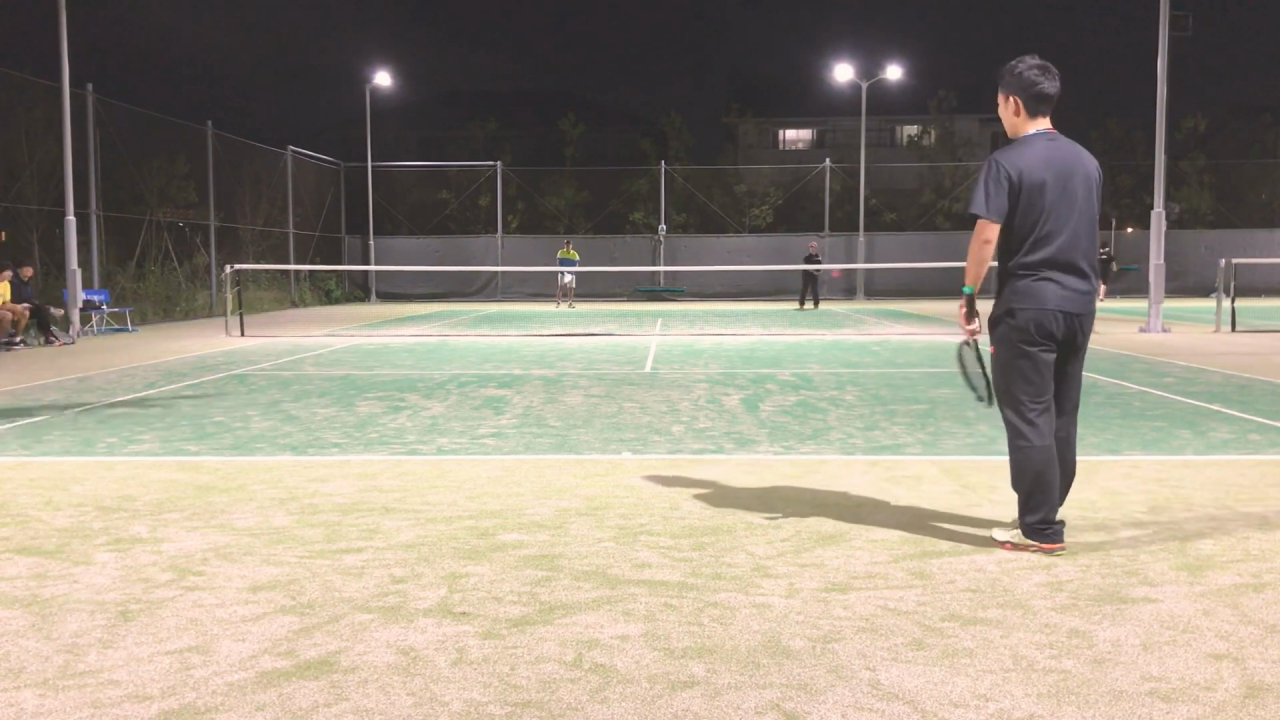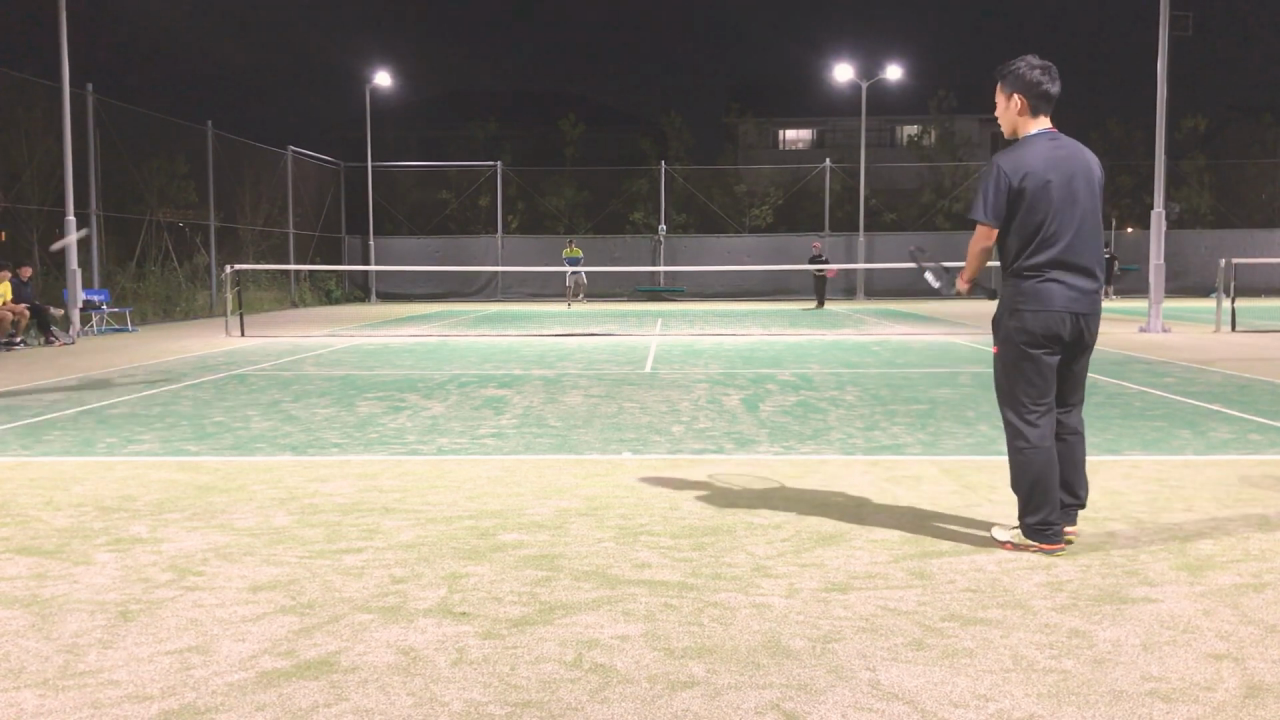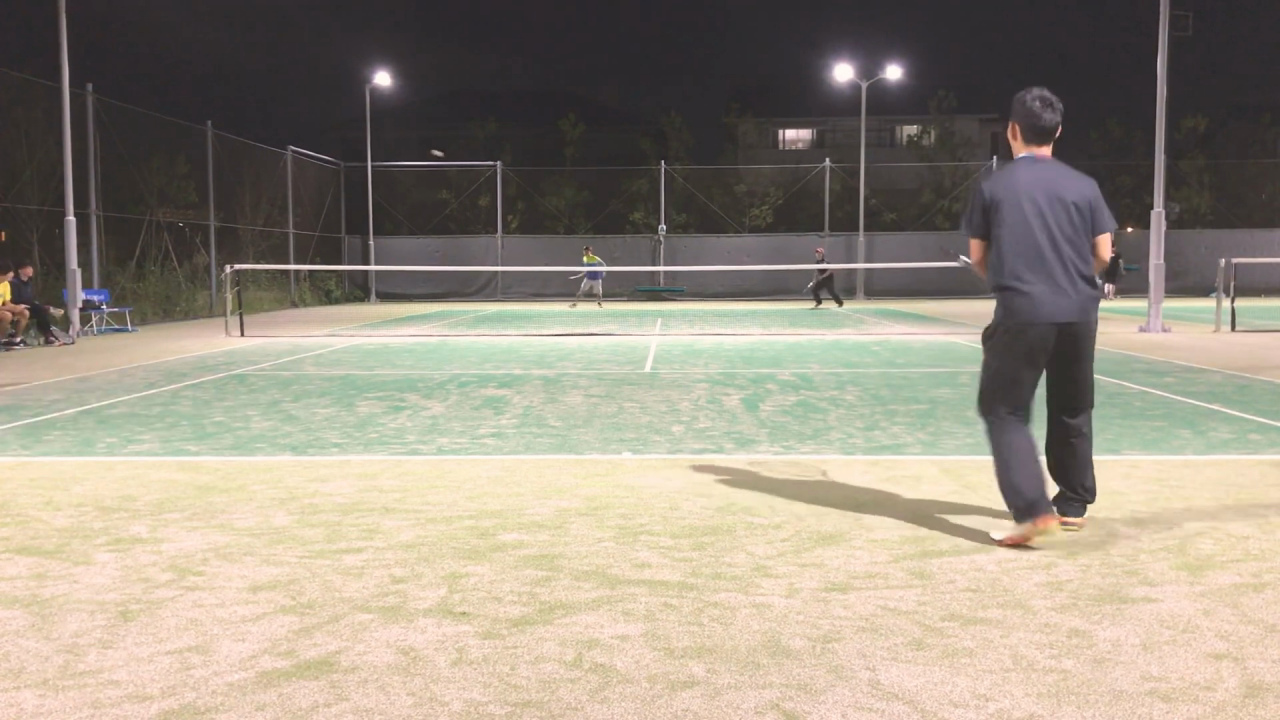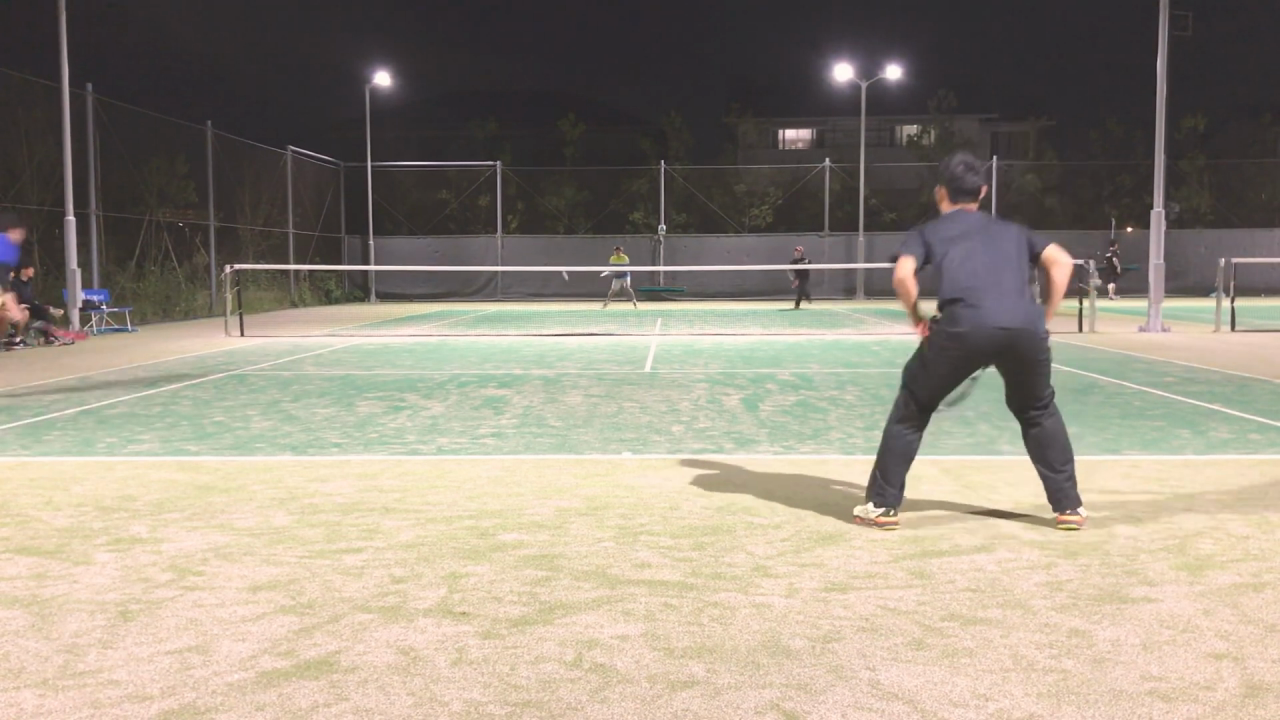
dt=0.5s
person 1, frame 1
left shoulder: (1006, 162)
right shoulder: (1086, 162)
left elbow: (986, 237)
right elbow: (1086, 232)
left wrist: (968, 299)
left hip: (1026, 307)
right hip: (1078, 305)
left knee: (1029, 419)
right knee: (1062, 417)
left ankle: (1041, 529)
right ankle: (1046, 510)
person 1, frame 2
left shoulder: (1008, 164)
right shoulder: (1087, 159)
left elbow: (986, 239)
right elbow: (1094, 228)
left wrist: (967, 277)
left hip: (1031, 307)
right hip: (1084, 303)
left knee: (1029, 419)
right knee: (1066, 412)
left ankle: (1042, 530)
right ankle: (1066, 512)
person 1, frame 3
left shoulder: (993, 186)
right shoulder: (1084, 186)
left elbow: (978, 257)
right elbow: (1103, 254)
left hip: (1021, 316)
right hip: (1078, 315)
left knee: (1005, 416)
right knee: (1073, 414)
left ankle: (1034, 511)
right ankle: (1073, 505)
person 1, frame 4
left shoulder: (928, 230)
right shoulder: (1011, 229)
left elbow: (903, 274)
right elbow: (1062, 263)
left wrist: (921, 322)
right wrist: (1044, 320)
left hip: (964, 326)
right hip: (1025, 325)
left knee: (912, 408)
right knee: (1039, 412)
left ankle: (883, 505)
right ankle: (1068, 505)
